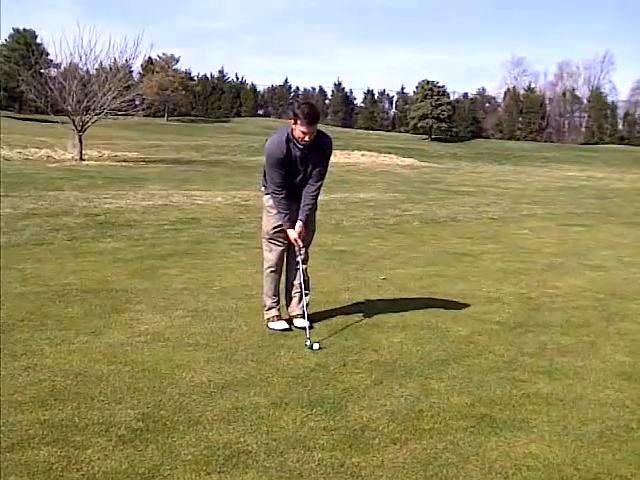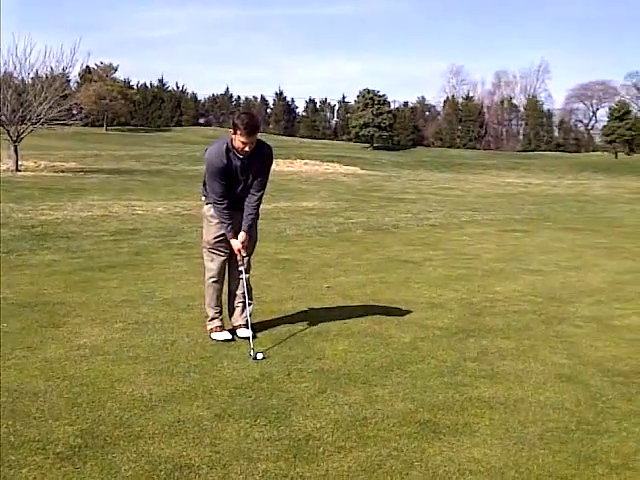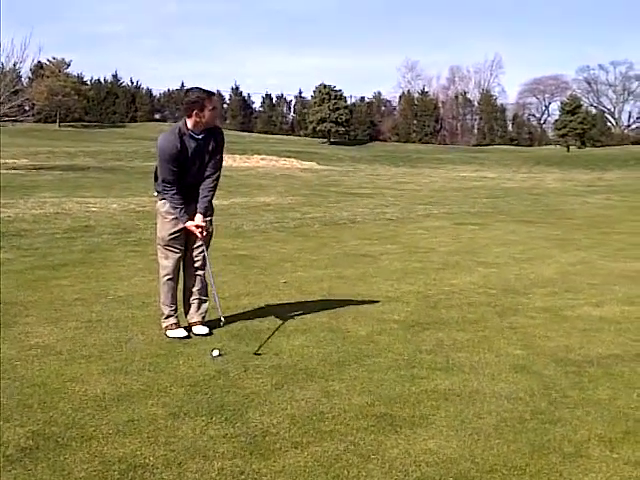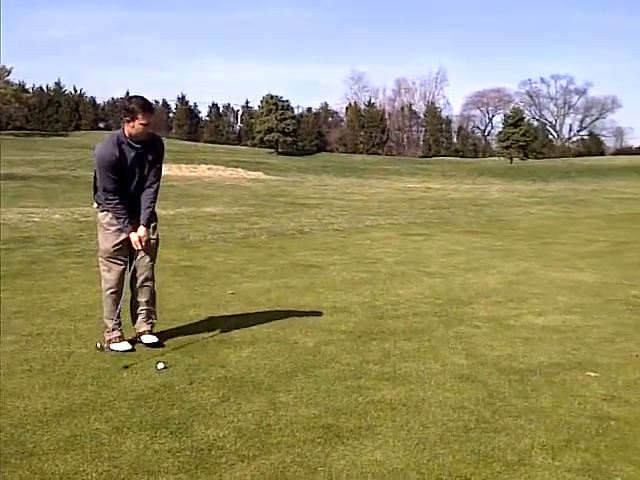
dt=1s
person 1, frame 1
left shoulder: (324, 143)
right shoulder: (276, 145)
left elbow: (314, 183)
right elbow: (278, 189)
left wrist: (301, 219)
right wrist: (288, 225)
left hip: (305, 200)
right hip: (277, 199)
left knee: (301, 257)
right knee: (274, 257)
left ankle: (297, 309)
right ankle: (271, 311)
person 1, frame 2
left shoulder: (264, 153)
right shoulder: (216, 154)
left elbow: (255, 194)
right elbow: (219, 199)
left wrist: (245, 230)
right wrist: (230, 234)
left hip: (246, 210)
right hip: (217, 209)
left knee: (242, 267)
right knee: (215, 266)
left ankle: (240, 319)
right ankle: (214, 322)
person 1, frame 3
left shoulder: (215, 136)
right shoulder: (169, 141)
left elbow: (211, 177)
right elbow: (169, 186)
left wrist: (201, 213)
right wrist: (185, 219)
left hip: (200, 204)
right hip: (172, 204)
left knee: (198, 263)
right knee: (170, 264)
left ankle: (196, 316)
right ankle: (169, 319)
person 1, frame 4
left shoulder: (155, 145)
right shoulder: (107, 150)
left elbow: (151, 187)
right elbow: (110, 195)
left wrist: (143, 224)
right wrist: (128, 230)
left hip: (143, 215)
right hip: (113, 216)
left knee: (145, 272)
right knee: (113, 276)
left ankle: (144, 326)
right ankle: (113, 333)
